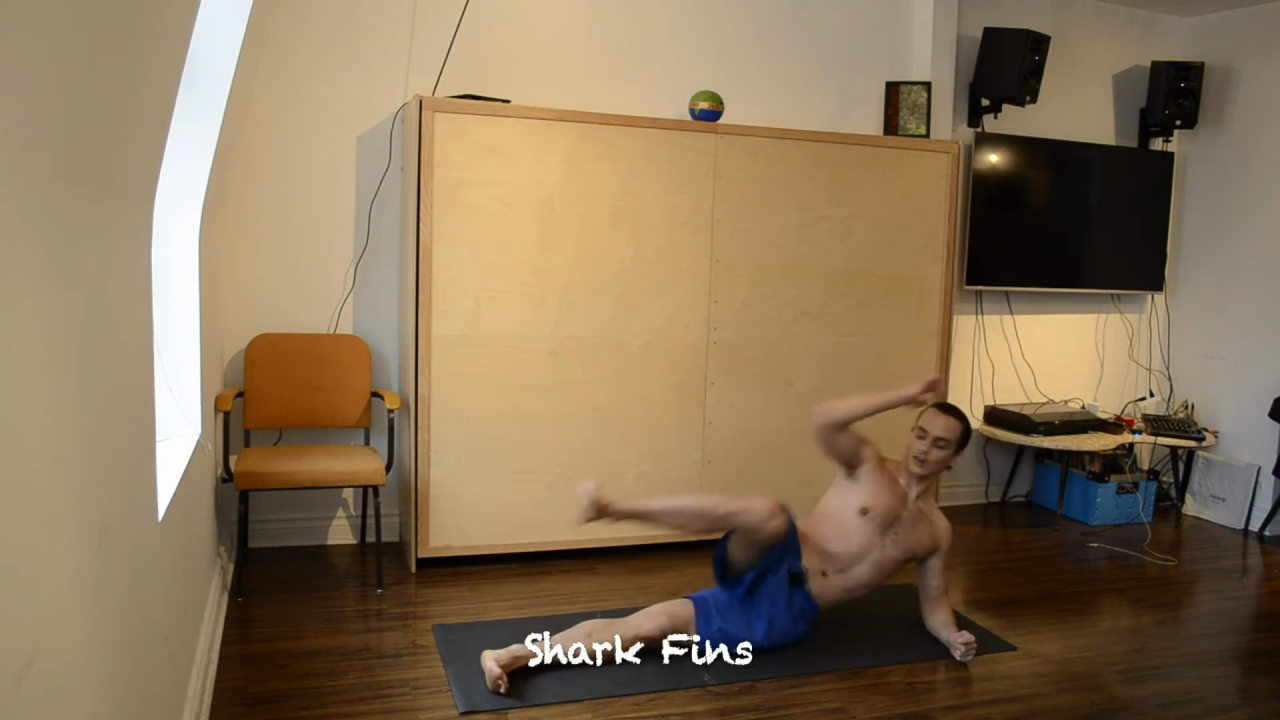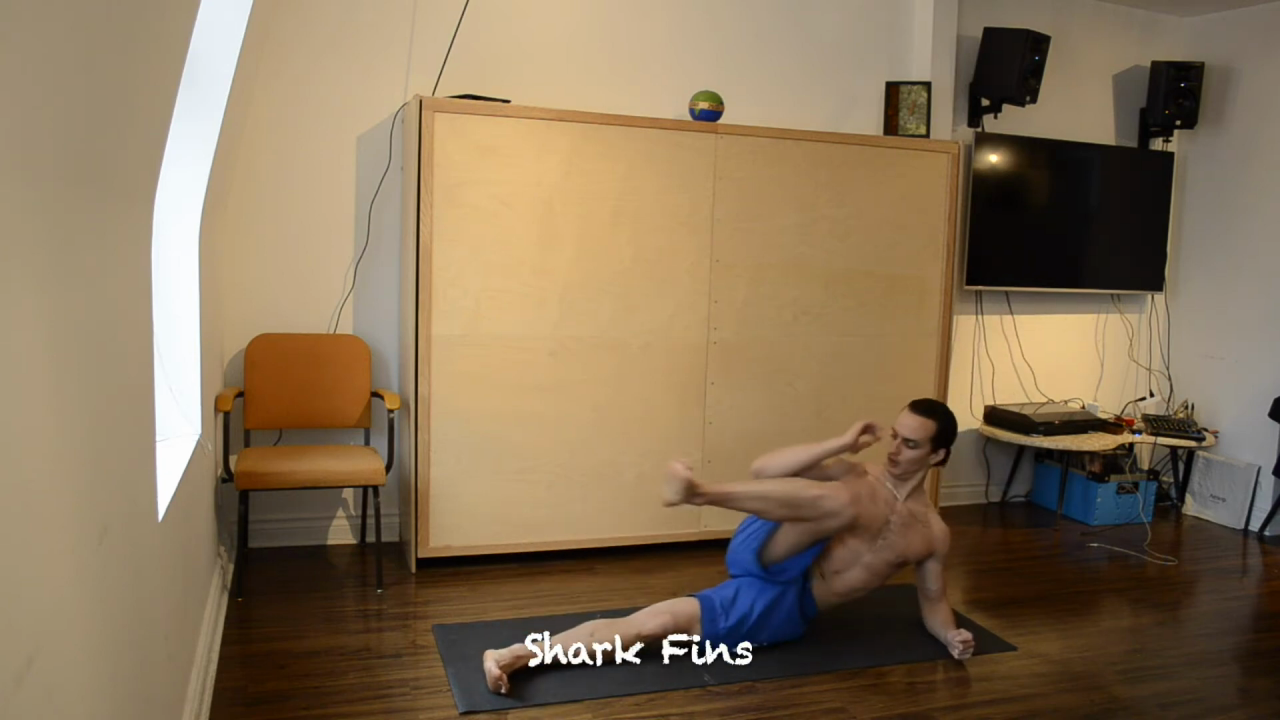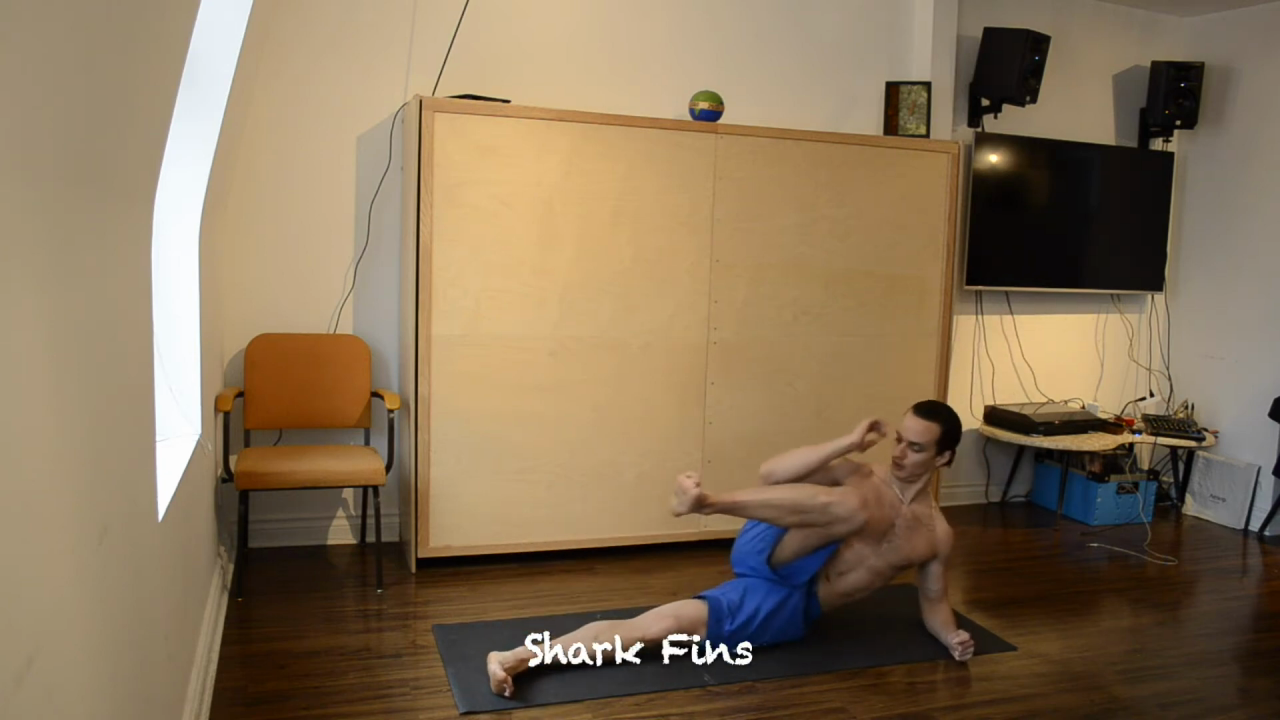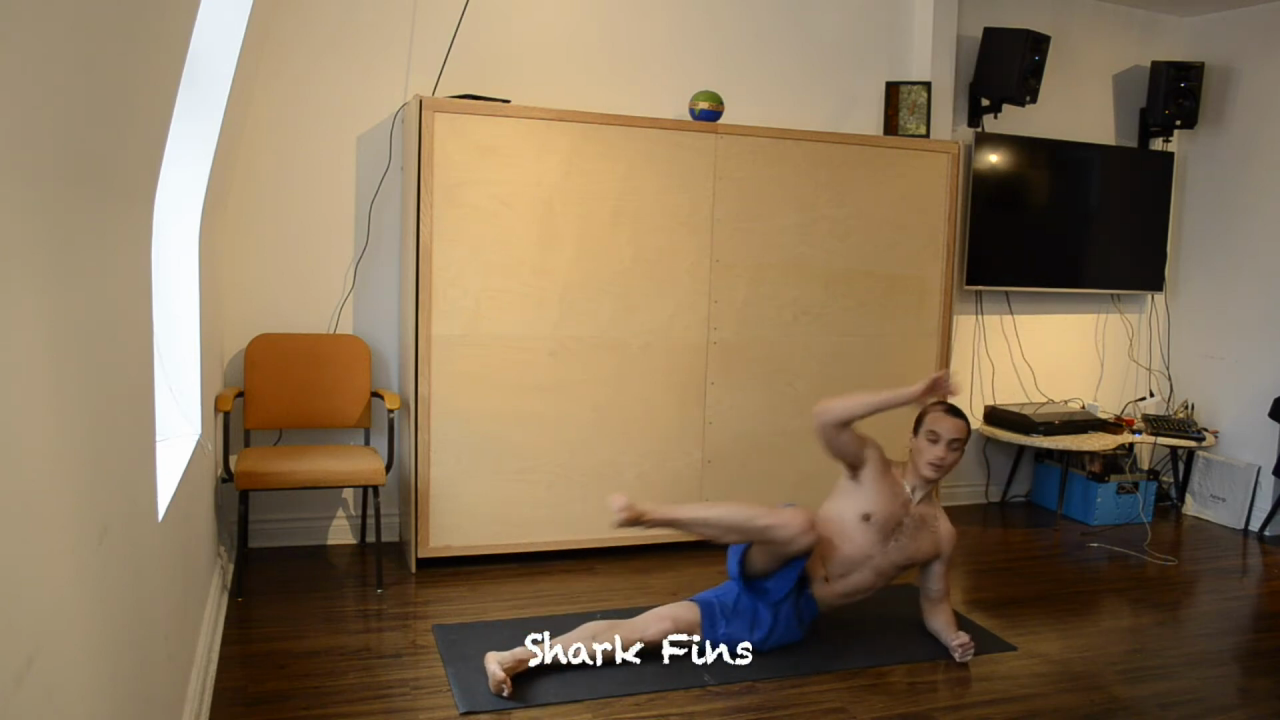
dt=0.2s
person 1, frame 1
left shoulder: (936, 532)
right shoulder: (870, 466)
left elbow: (933, 600)
right elbow: (823, 418)
left wrist: (952, 634)
right wrist: (902, 397)
left hip: (788, 613)
right hip: (764, 567)
left knee: (660, 624)
right knee: (766, 515)
left ankle: (521, 656)
right ankle: (616, 508)
person 1, frame 2
left shoulder: (934, 533)
right shoulder: (852, 474)
left elbow: (933, 601)
right elbow: (762, 467)
left wrist: (950, 634)
right wrist: (841, 444)
left hip: (787, 611)
right hip: (764, 564)
left knee: (660, 623)
right knee: (843, 501)
left ankle: (519, 655)
person 1, frame 3
left shoulder: (937, 535)
right shoulder: (858, 475)
left elbow: (934, 601)
right elbow: (770, 473)
left wrist: (951, 635)
right wrist: (849, 444)
left hip: (793, 613)
right hip: (772, 565)
left knee: (665, 625)
right knee: (845, 505)
left ankle: (523, 658)
person 1, frame 4
left shoulder: (941, 535)
right shoulder: (871, 468)
left elbow: (935, 600)
right elbow: (825, 415)
left wrist: (951, 636)
right wrist: (911, 395)
left hip: (789, 619)
right hip: (773, 570)
left knee: (662, 628)
right knee: (798, 526)
left ankle: (522, 658)
right ankle: (650, 515)
